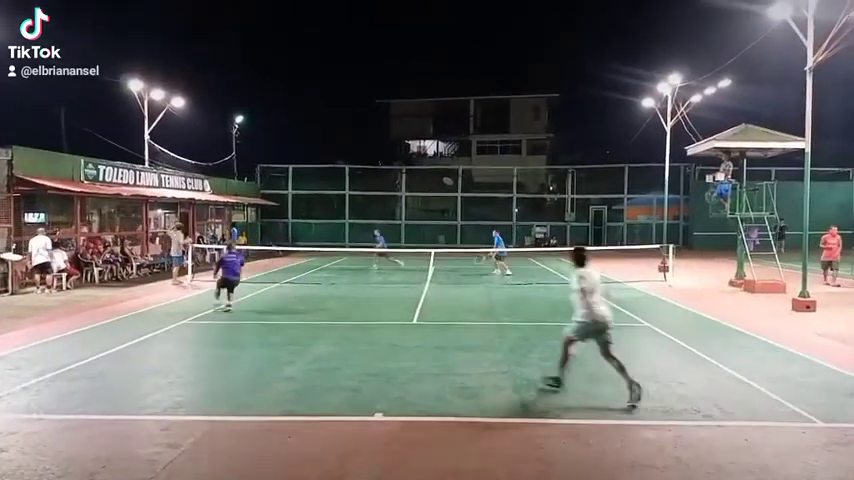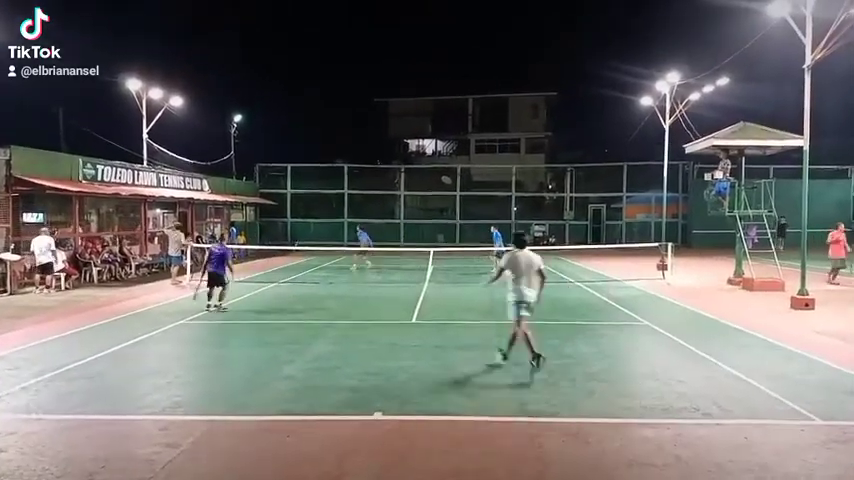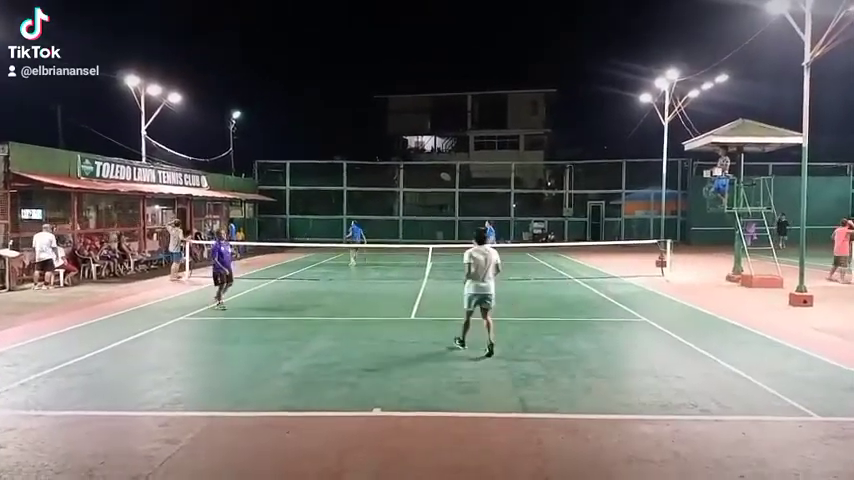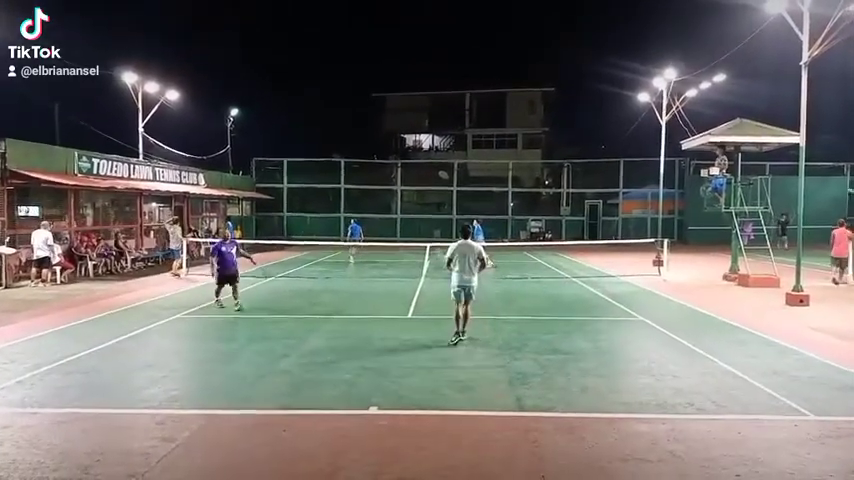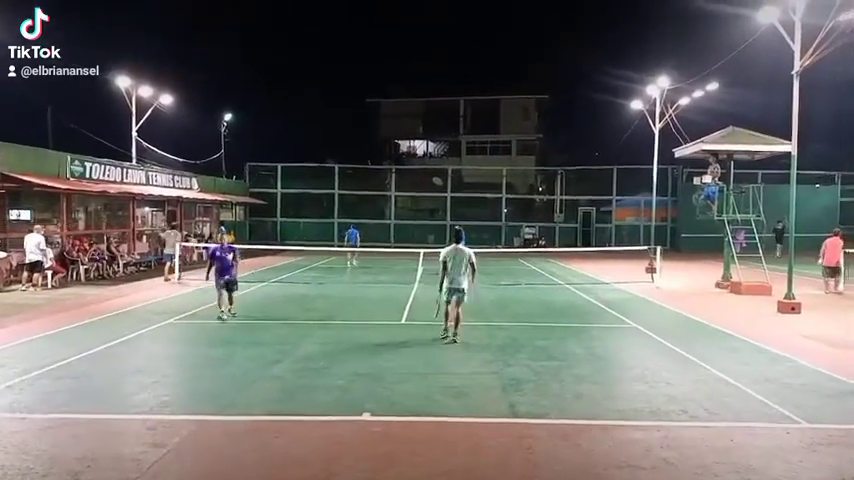
dt=0.4s
person 1, frame 1
left shoulder: (578, 275)
right shoulder: (594, 274)
left elbow: (583, 295)
left wrist: (590, 311)
left hip: (589, 319)
right hip: (604, 318)
left knee: (566, 342)
right knee: (607, 354)
person 1, frame 2
left shoulder: (510, 256)
right shoulder: (536, 257)
left elbow: (498, 275)
right elbow: (543, 277)
left wrist: (490, 280)
right wrist: (539, 293)
left hip: (517, 296)
right hip: (530, 296)
left knee: (521, 327)
right knee: (517, 325)
left ankle: (536, 355)
person 1, frame 3
left shoulder: (470, 252)
right shoulder: (493, 252)
left elbow: (468, 272)
right elbow: (498, 270)
left wrist: (466, 279)
left hip: (473, 288)
right hip: (489, 289)
left knee: (468, 315)
right knee: (487, 317)
left ankle: (462, 340)
right ankle: (491, 342)
person 1, frame 4
left shoulder: (454, 246)
right shoulder: (477, 247)
left elbow: (447, 264)
right elbow: (483, 264)
left wrist: (452, 268)
right wrist: (476, 272)
left hip: (457, 280)
right hip: (471, 281)
left knee: (458, 306)
right knee: (467, 306)
left ankle: (458, 333)
right ankle: (463, 331)
person 1, frame 5
left shoulder: (446, 251)
right shoulder: (468, 252)
left elbow: (443, 269)
right elbow: (474, 268)
left wrist: (440, 283)
right wrist: (472, 278)
left hip: (449, 283)
right hip: (462, 284)
left knee: (447, 305)
right knee: (457, 308)
left ankle: (446, 329)
right ankle: (455, 334)
